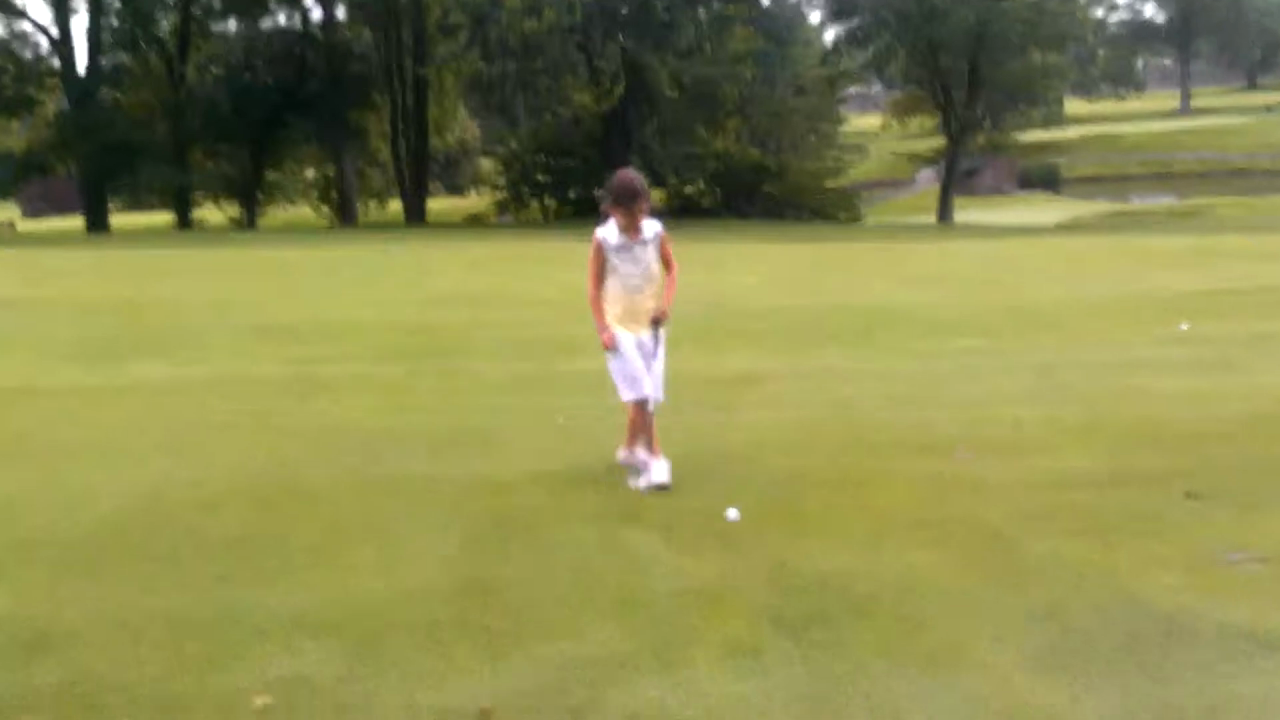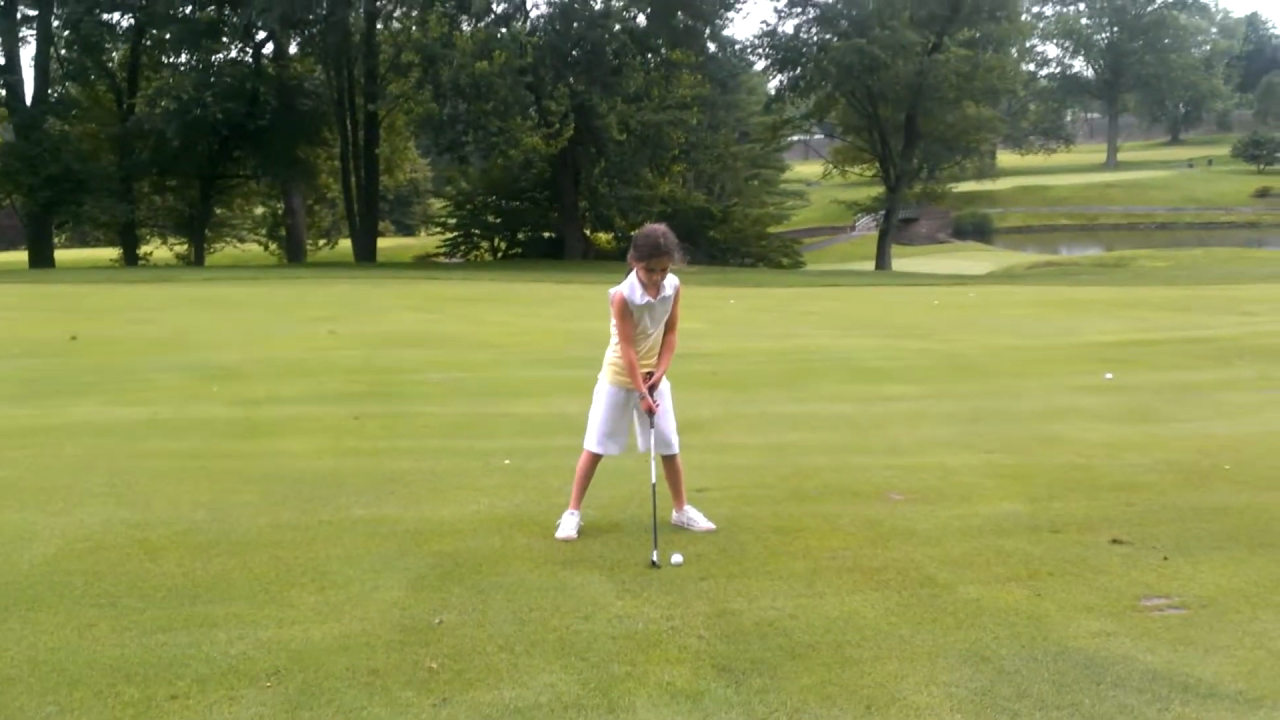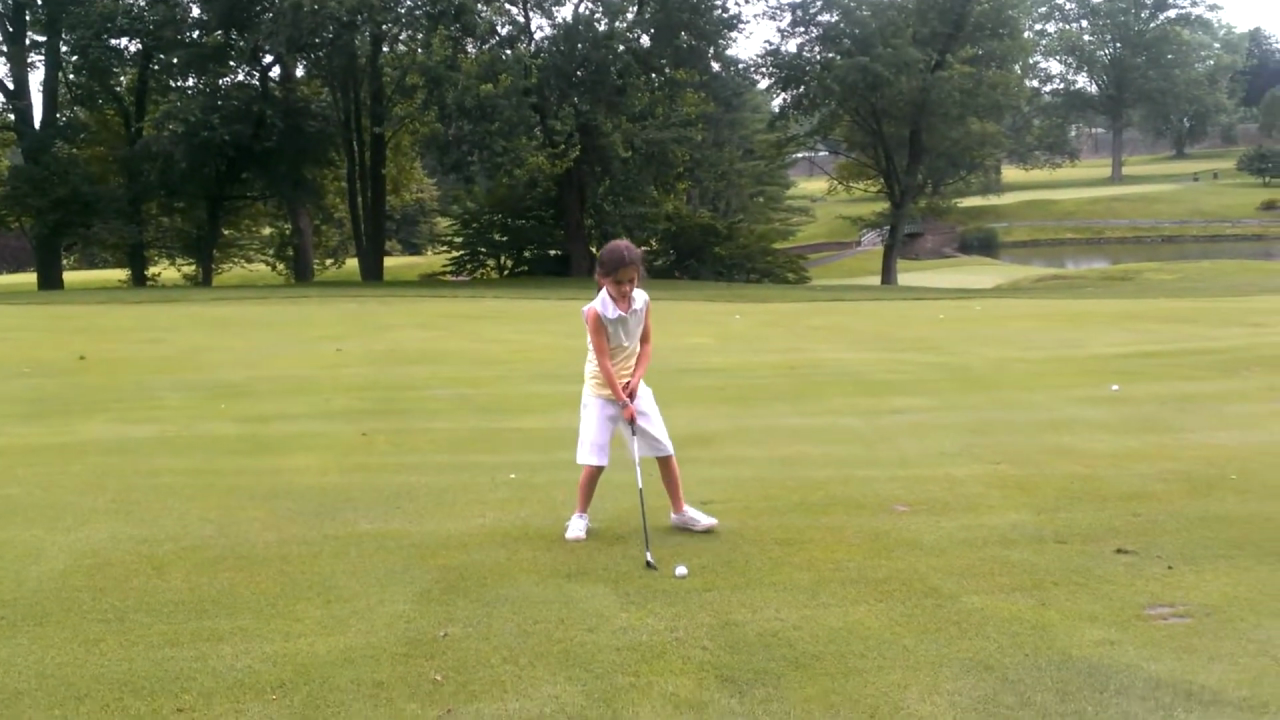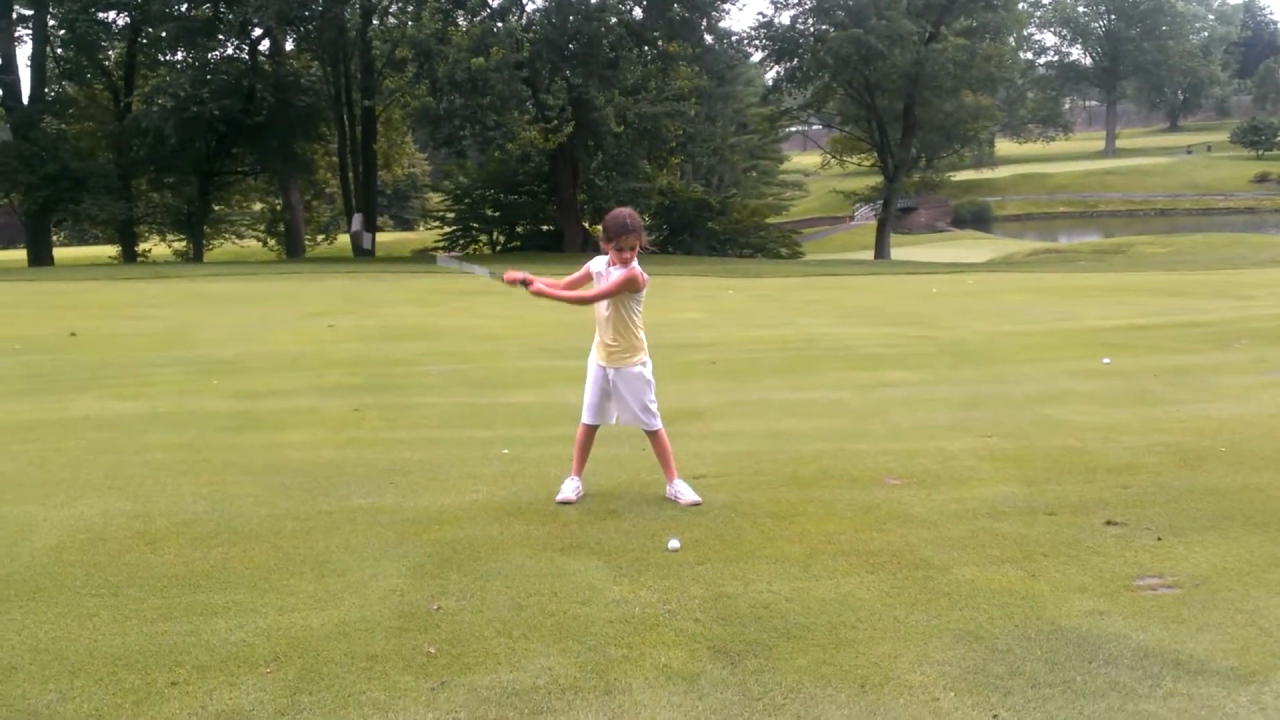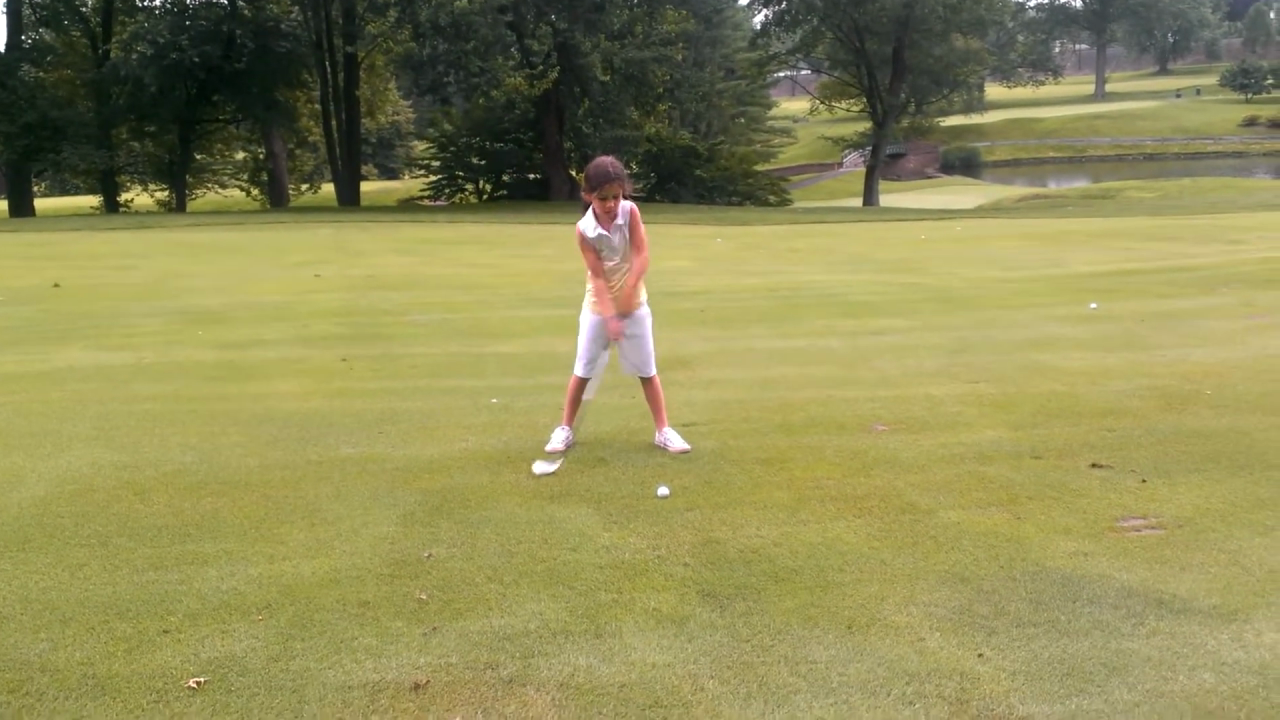
dt=1s
person 1, frame 1
left shoulder: (656, 232)
right shoulder: (603, 238)
left elbow: (671, 269)
right elbow: (594, 286)
left wrist: (665, 304)
right wrist: (603, 328)
left hip: (650, 325)
right hip: (620, 328)
left knee: (650, 396)
right knee: (640, 394)
left ankle: (629, 450)
right ankle: (654, 458)
person 1, frame 2
left shoulder: (673, 288)
right shoulder: (622, 295)
left elbow: (670, 333)
right elbow: (627, 347)
left wrist: (659, 373)
right wrist: (641, 392)
left hip: (654, 377)
right hip: (617, 378)
left knee: (669, 447)
right knee: (595, 446)
left ankle: (681, 510)
right ankle: (572, 512)
person 1, frame 3
left shoulder: (642, 301)
right shoulder: (595, 312)
left elbow: (646, 343)
right elbow: (603, 361)
left wrist: (636, 379)
right wrist: (621, 402)
left hip: (634, 388)
right hip: (602, 392)
left knee: (664, 449)
right knee: (594, 461)
left ankle: (680, 511)
right ankle: (580, 516)
person 1, frame 4
left shoulder: (634, 275)
right shoulder: (597, 265)
left elbow: (588, 297)
right elbow: (562, 285)
left wrist: (545, 291)
right wrist: (531, 279)
left hip: (631, 361)
right hip: (601, 357)
left knee: (651, 422)
right knee: (589, 420)
left ankle: (673, 482)
right ankle: (575, 479)
person 1, frame 5
left shoulder: (630, 211)
right shoulder: (584, 229)
left elbow: (641, 256)
right elbow: (597, 277)
left wrist: (629, 291)
right wrist: (609, 316)
left hip: (633, 306)
right hip: (598, 309)
left knee: (647, 371)
right knee: (583, 370)
left ankle: (663, 430)
right ankle: (565, 428)
